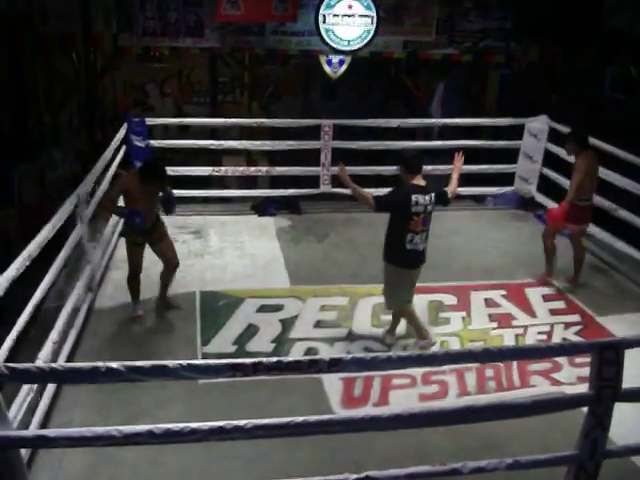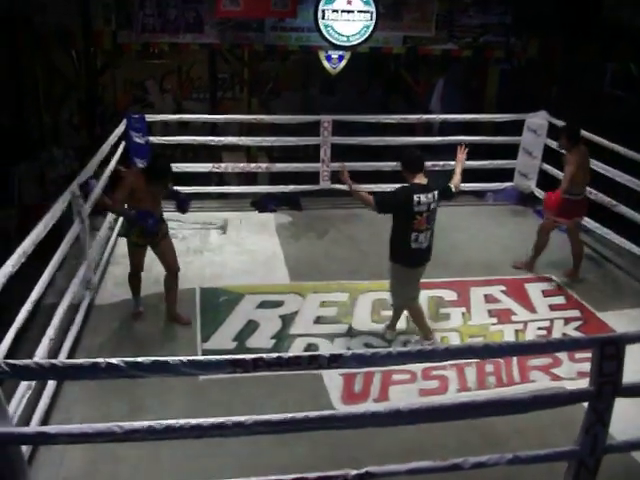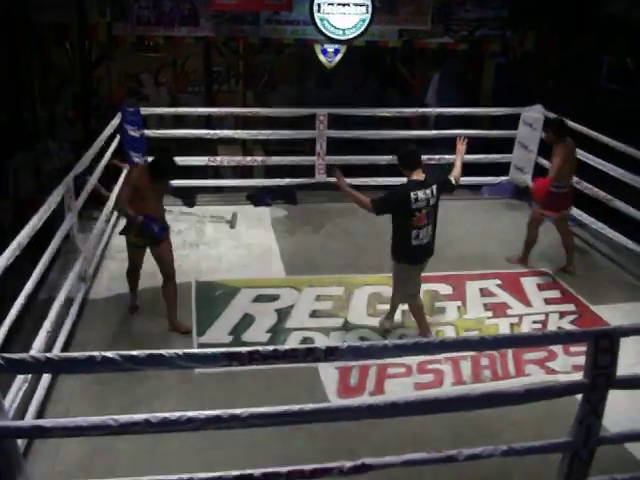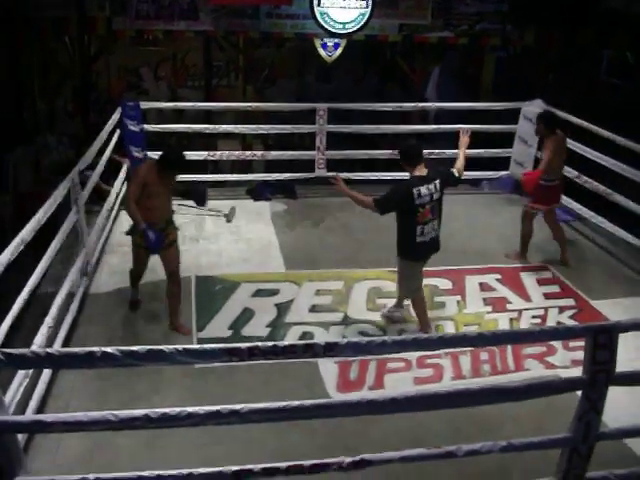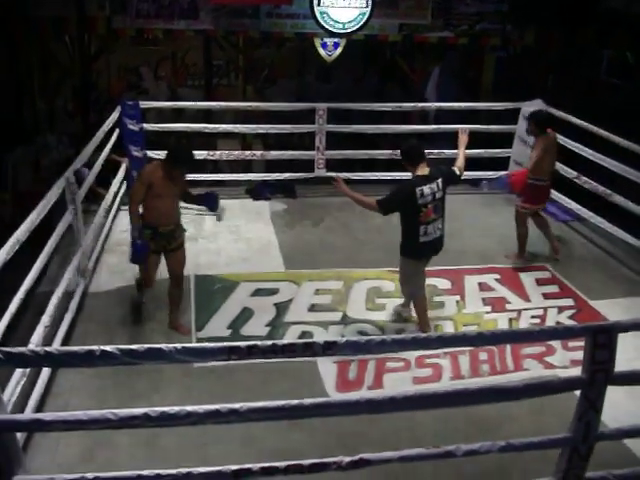
dt=0.1s
person 1, frame 1
left shoulder: (403, 193)
right shoulder: (432, 193)
left elbow: (373, 202)
right elbow: (450, 193)
left wrist: (349, 183)
right wrist: (456, 171)
left hip: (398, 257)
right hip: (417, 256)
left knee: (399, 300)
right knee: (403, 296)
left ankle: (424, 336)
right ankle: (391, 331)
person 1, frame 2
left shoulder: (404, 194)
right shoulder: (436, 190)
left elbow: (374, 203)
right elbow: (454, 186)
left wrist: (350, 185)
right wrist: (459, 164)
left hip: (405, 256)
right hip: (423, 253)
left knee: (407, 297)
right knee: (402, 291)
left ankle: (428, 337)
right ankle: (391, 327)
person 1, frame 3
left shoulder: (402, 193)
right shoulder: (435, 183)
left elbow: (371, 206)
right elbow: (454, 178)
left wrist: (345, 187)
right wrist: (459, 155)
left hip: (407, 252)
right hip: (426, 249)
left knee: (410, 293)
right knee: (402, 284)
left ankle: (425, 334)
right ankle: (389, 317)
person 1, frame 4
left shoulder: (404, 189)
right shoulder: (439, 176)
left elbow: (375, 205)
right elbow: (458, 171)
left wrist: (346, 191)
right wrist: (462, 147)
left hip: (412, 248)
right hip: (431, 243)
left knee: (413, 288)
right knee: (409, 279)
left ankle: (426, 330)
right ankle: (397, 308)
person 1, frame 5
left shoulder: (407, 189)
right shoulder: (441, 175)
left elbow: (378, 206)
right elbow: (459, 169)
left wrist: (348, 192)
right wrist: (462, 146)
left hip: (415, 247)
right hip: (435, 242)
left knee: (416, 288)
right knee: (411, 279)
left ankle: (425, 330)
right ankle: (406, 306)
person 2, frame 1
left shoulder: (158, 179)
right shoulder: (128, 180)
left elbow: (167, 194)
right elbow: (107, 204)
left wrist: (168, 197)
right wrist: (127, 213)
left hip: (155, 224)
right hip: (134, 228)
left knee: (172, 263)
right knee: (135, 270)
left ankle: (163, 298)
right ankle: (136, 305)
person 2, frame 2
left shoulder: (161, 179)
right shoulder: (132, 178)
right elbow: (114, 205)
left wrist: (177, 196)
right wrist: (135, 216)
left hip: (157, 226)
right hip: (136, 228)
left knee: (173, 270)
right knee: (136, 270)
left ankle: (171, 312)
right ankle: (137, 303)
person 2, frame 3
left shoulder: (162, 177)
right shoulder: (136, 174)
right elbow: (121, 204)
right wrist: (142, 221)
left hip: (159, 227)
right hip: (137, 229)
left knee: (169, 274)
right knee: (134, 269)
left ankle: (173, 320)
right ankle: (133, 297)
person 2, frame 4
left shoulder: (169, 174)
right shoulder: (143, 172)
right elbow: (129, 203)
right wrist: (144, 229)
left hip: (166, 228)
right hip: (144, 230)
left knee: (174, 276)
right knee: (139, 270)
left ankle: (174, 320)
right ankle: (135, 293)
person 2, frame 5
left shoulder: (179, 175)
right shoulder: (149, 173)
right elbow: (134, 204)
left wrist: (201, 198)
right wrist: (136, 236)
left hip: (174, 231)
right hip: (150, 233)
left knee: (177, 279)
right knee: (147, 280)
left ankle: (174, 319)
right ankle: (140, 296)
person 3, frame 1
left shoulder: (582, 161)
right shoulder: (592, 156)
left elbow: (575, 184)
left wrist: (565, 203)
left hip: (576, 206)
right hip: (587, 205)
left knee: (548, 235)
right knee: (576, 241)
left ankle: (549, 273)
right ankle: (575, 277)
person 3, frame 2
left shoulder: (573, 156)
right shoulder: (583, 150)
left elbow: (568, 174)
left wrist: (560, 193)
left hip: (568, 201)
right hip: (580, 200)
left knee: (543, 231)
right knee: (574, 237)
left ankle: (530, 264)
right ankle: (575, 272)
person 3, frame 3
left shoulder: (559, 149)
right shoulder: (569, 143)
left elbow: (556, 166)
left wrist: (547, 181)
left hip: (554, 193)
right hip: (566, 192)
left knee: (533, 225)
right knee: (564, 228)
left ankle: (523, 259)
right ankle: (570, 265)
person 3, frame 4
left shoulder: (551, 141)
right shoulder: (559, 136)
left elbow: (546, 158)
left wrist: (538, 173)
left hip: (544, 186)
right hip: (555, 185)
left knee: (526, 219)
right knee: (551, 219)
left ankle: (522, 254)
right ankle: (564, 255)
person 3, frame 5
left shoulder: (541, 141)
right shoulder: (550, 135)
left elbow: (535, 157)
left wrist: (525, 172)
left hip: (534, 185)
right hip: (545, 183)
left knee: (520, 219)
right knee: (534, 214)
left ankle: (520, 255)
right ankle: (553, 244)
